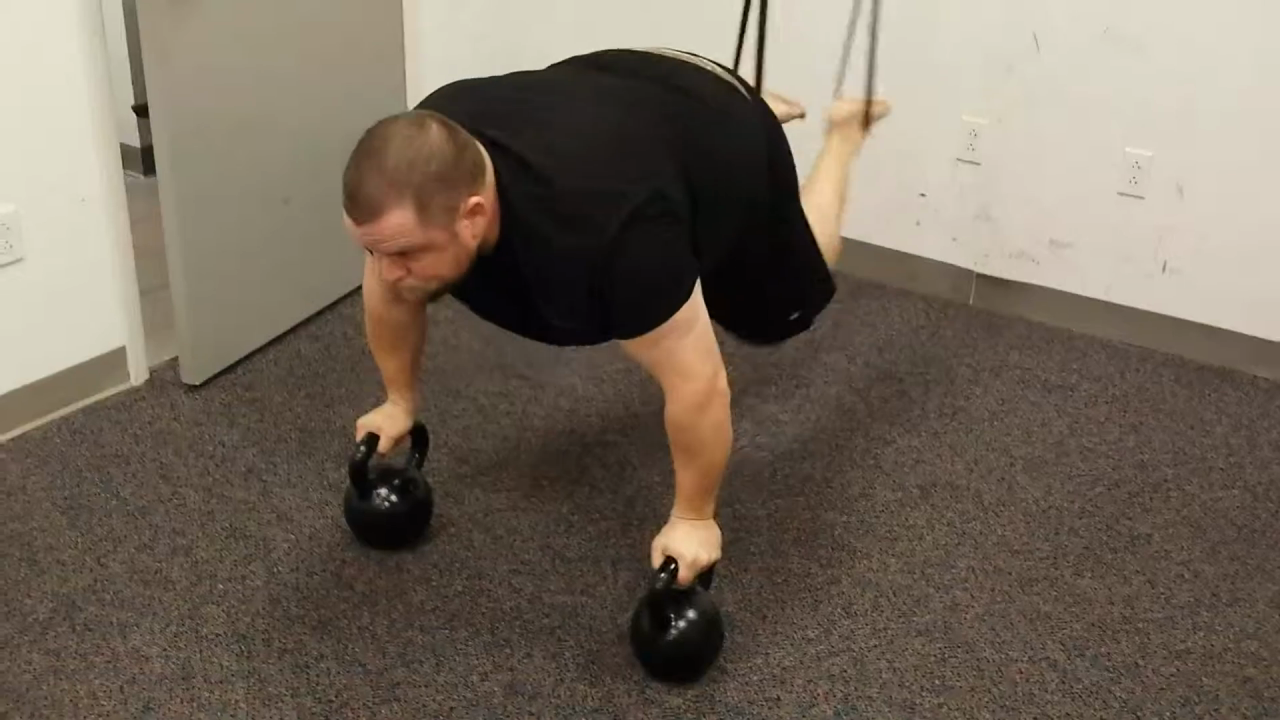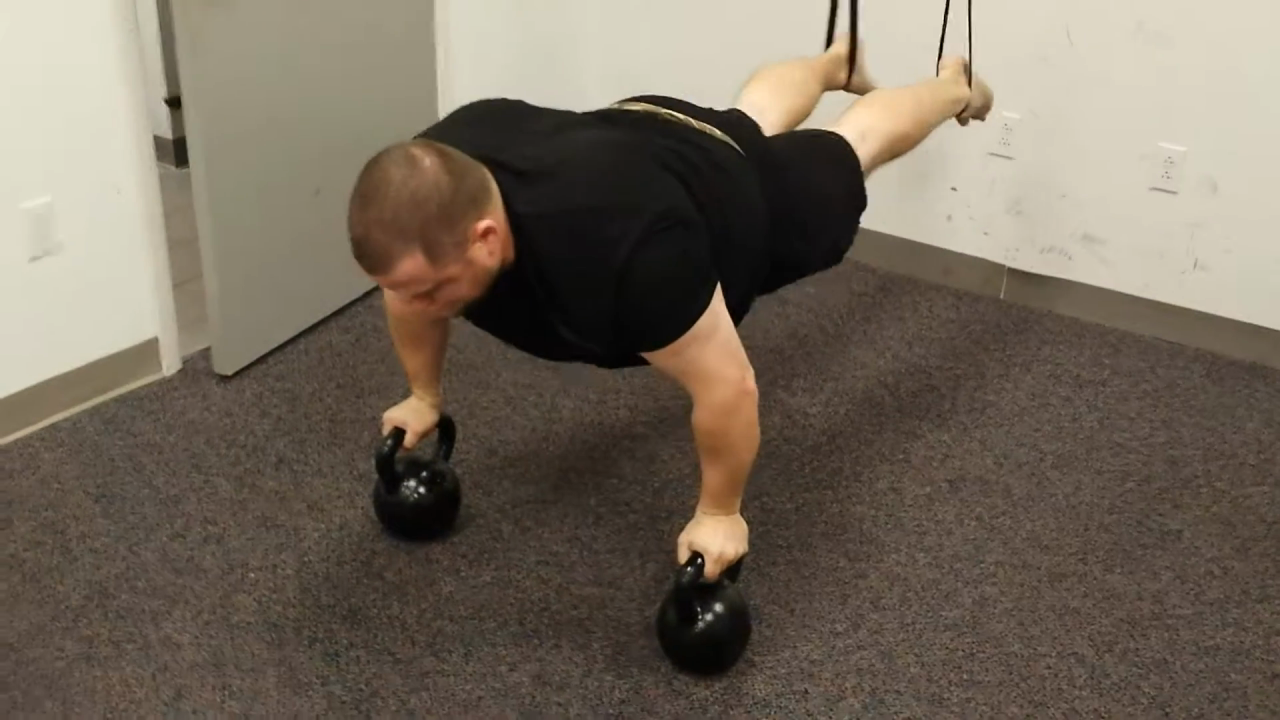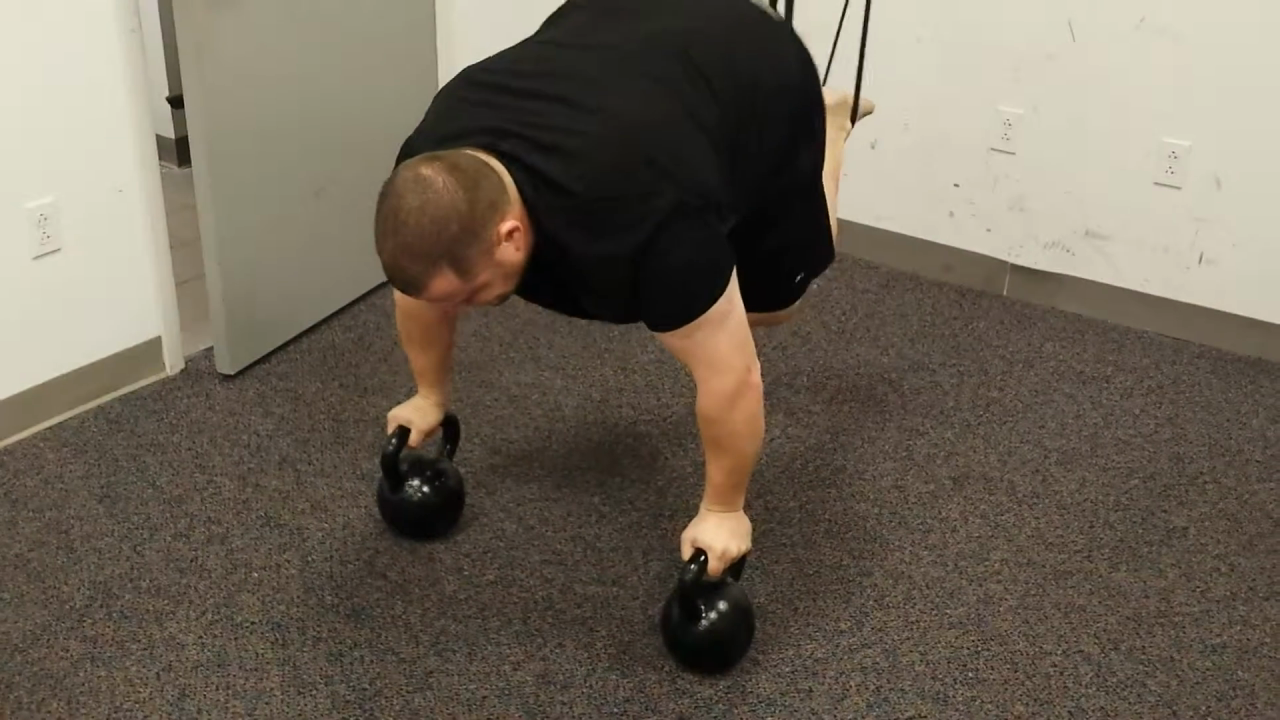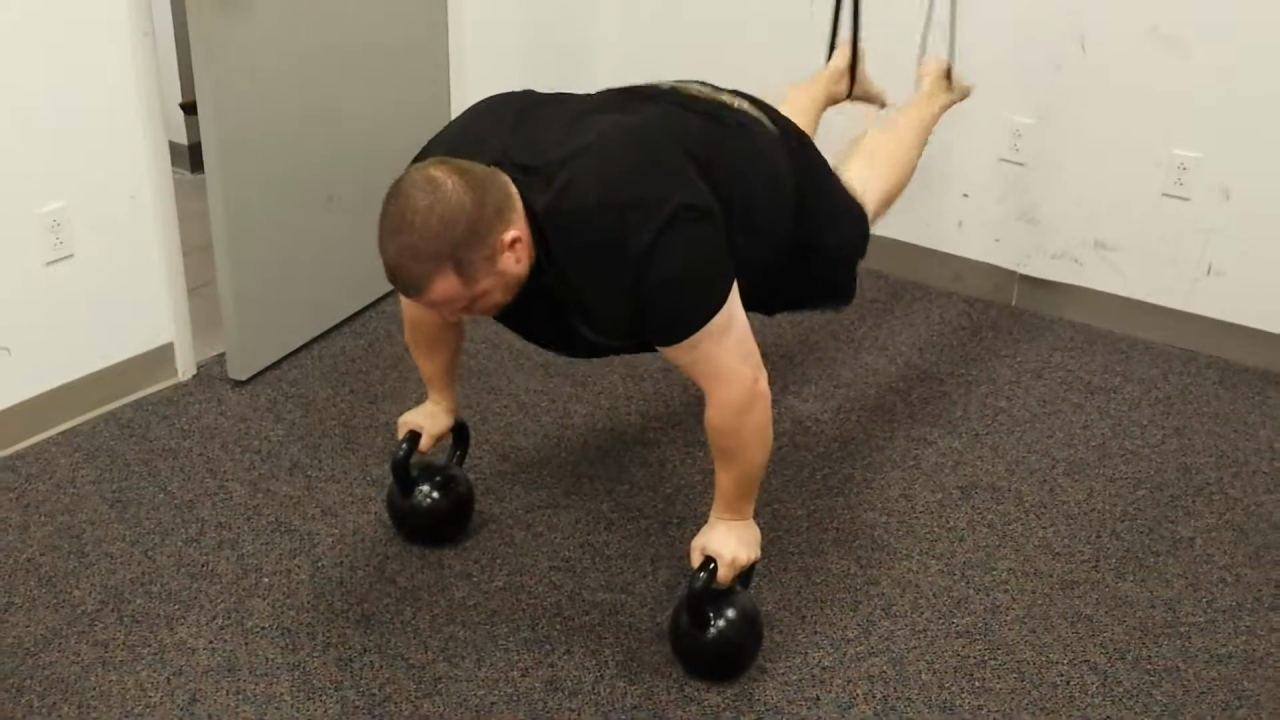
dt=1s
person 1, frame 1
left shoulder: (599, 230)
right shoulder: (418, 166)
left elbow: (698, 384)
right elbow: (389, 288)
left wrist: (694, 520)
right wrist: (399, 402)
left hip: (730, 146)
left knee: (785, 307)
left ankle: (844, 132)
right ankle: (752, 107)
person 1, frame 2
left shoulder: (619, 248)
right shoulder: (428, 191)
left elbow: (728, 388)
right elbow: (410, 291)
left wrist: (719, 514)
right wrist: (423, 397)
left hip: (746, 199)
right hip: (645, 133)
left knee: (856, 140)
right knee: (755, 116)
left ankle: (952, 88)
right ankle: (834, 62)
person 1, frame 3
left shoulder: (634, 220)
right shoulder: (433, 164)
left elbow: (731, 376)
right elbow: (421, 283)
left wrist: (723, 512)
right wrist: (429, 396)
left knee: (769, 304)
left ankle: (832, 121)
person 1, frame 4
left shoulder: (637, 241)
right shoulder: (445, 184)
left elbow: (740, 387)
right elbow: (425, 295)
left wrist: (733, 519)
right wrist: (439, 401)
left hip: (762, 179)
right hip: (659, 125)
left knee: (846, 202)
left ankle: (932, 93)
right ankle: (837, 76)
